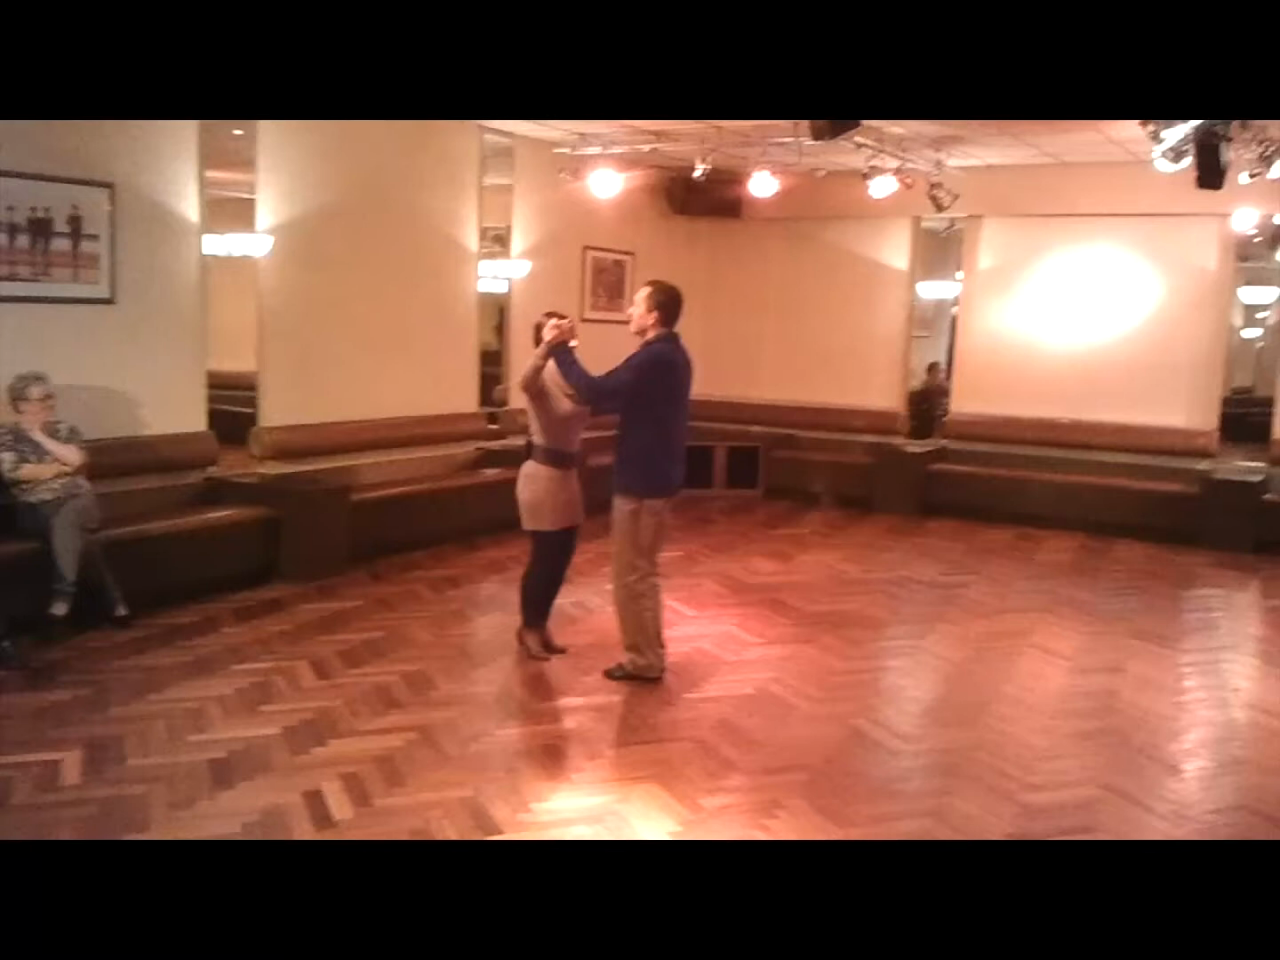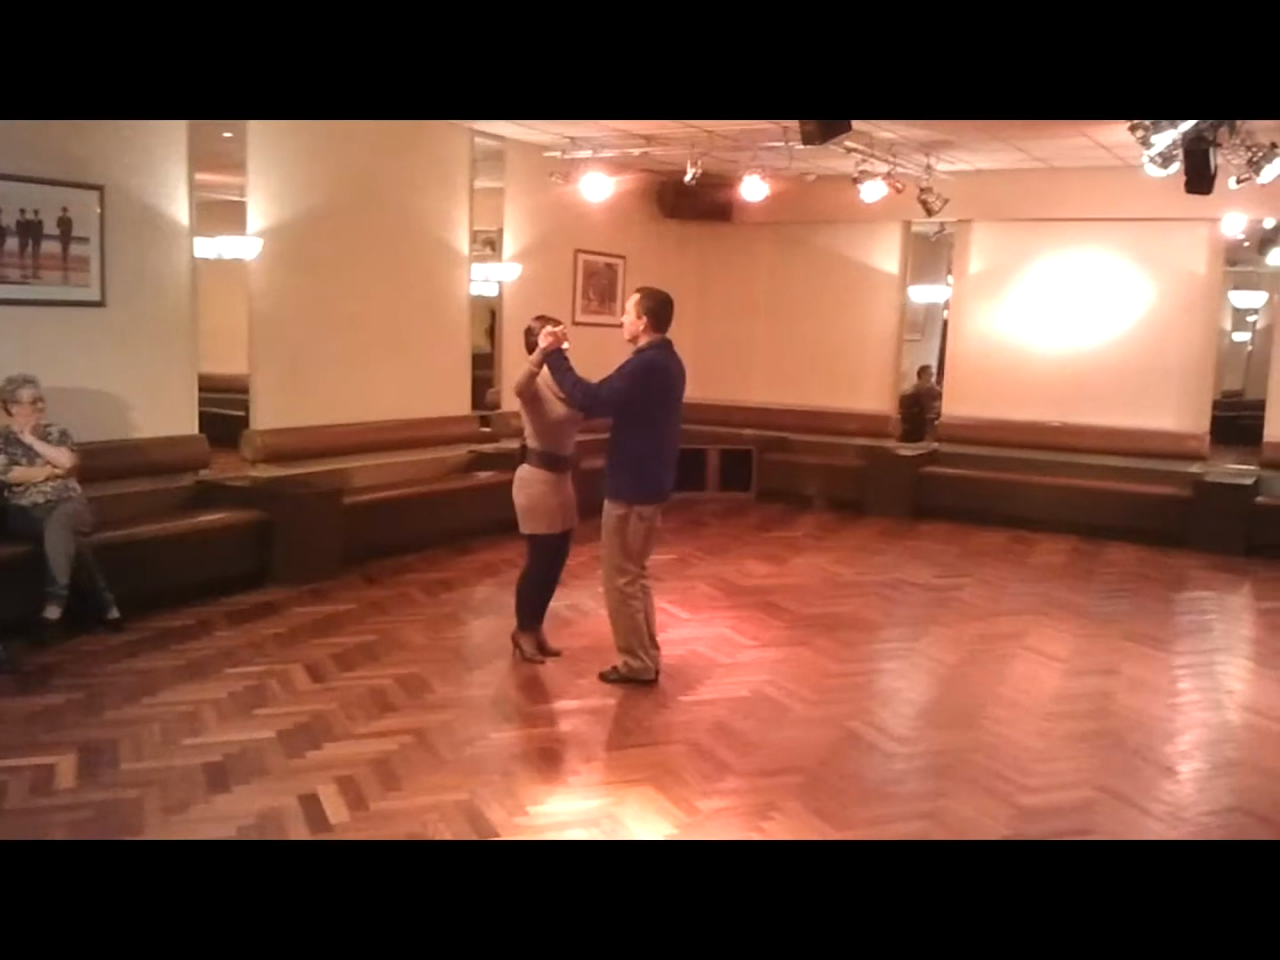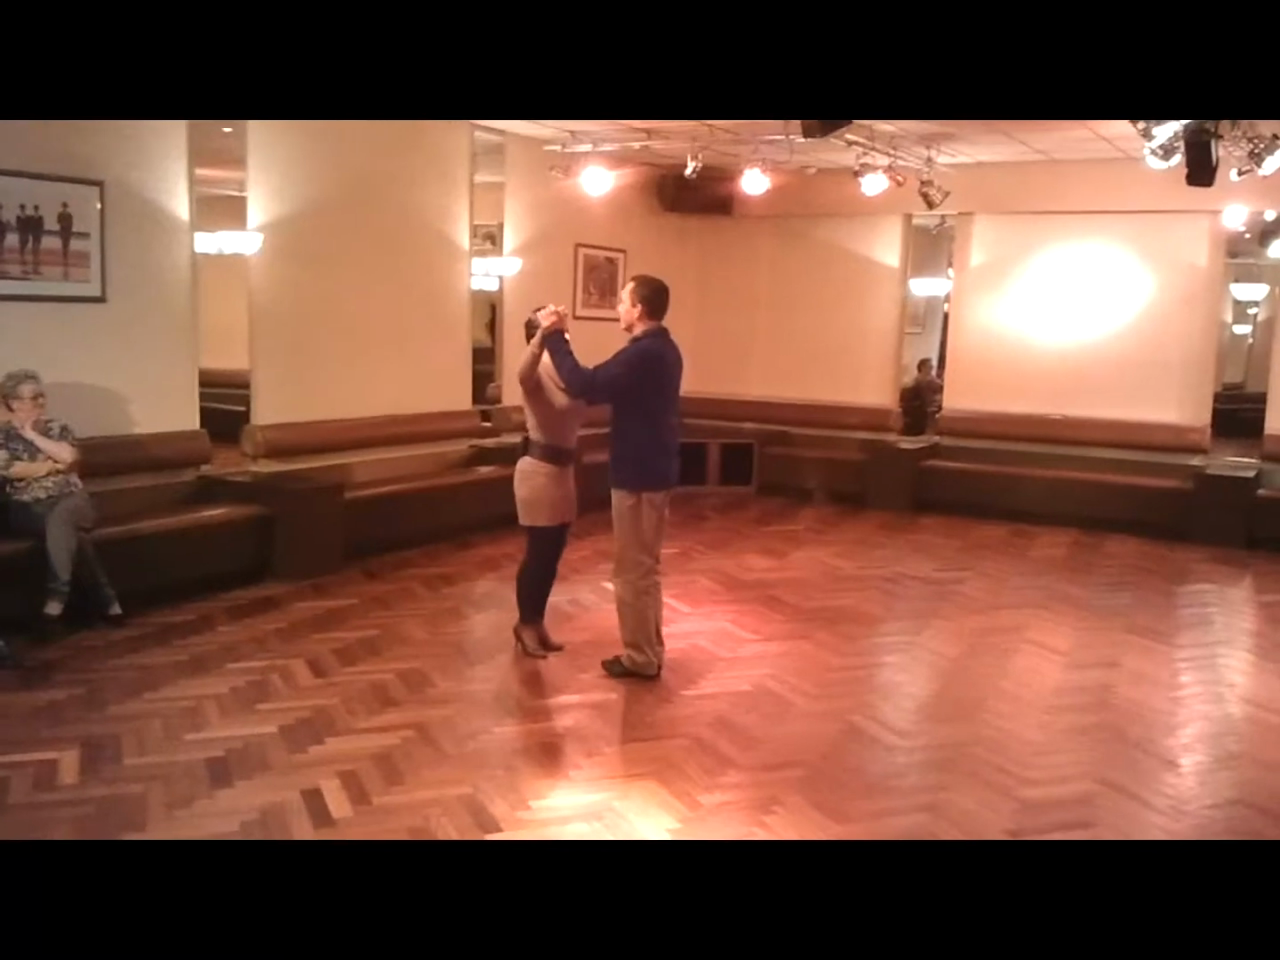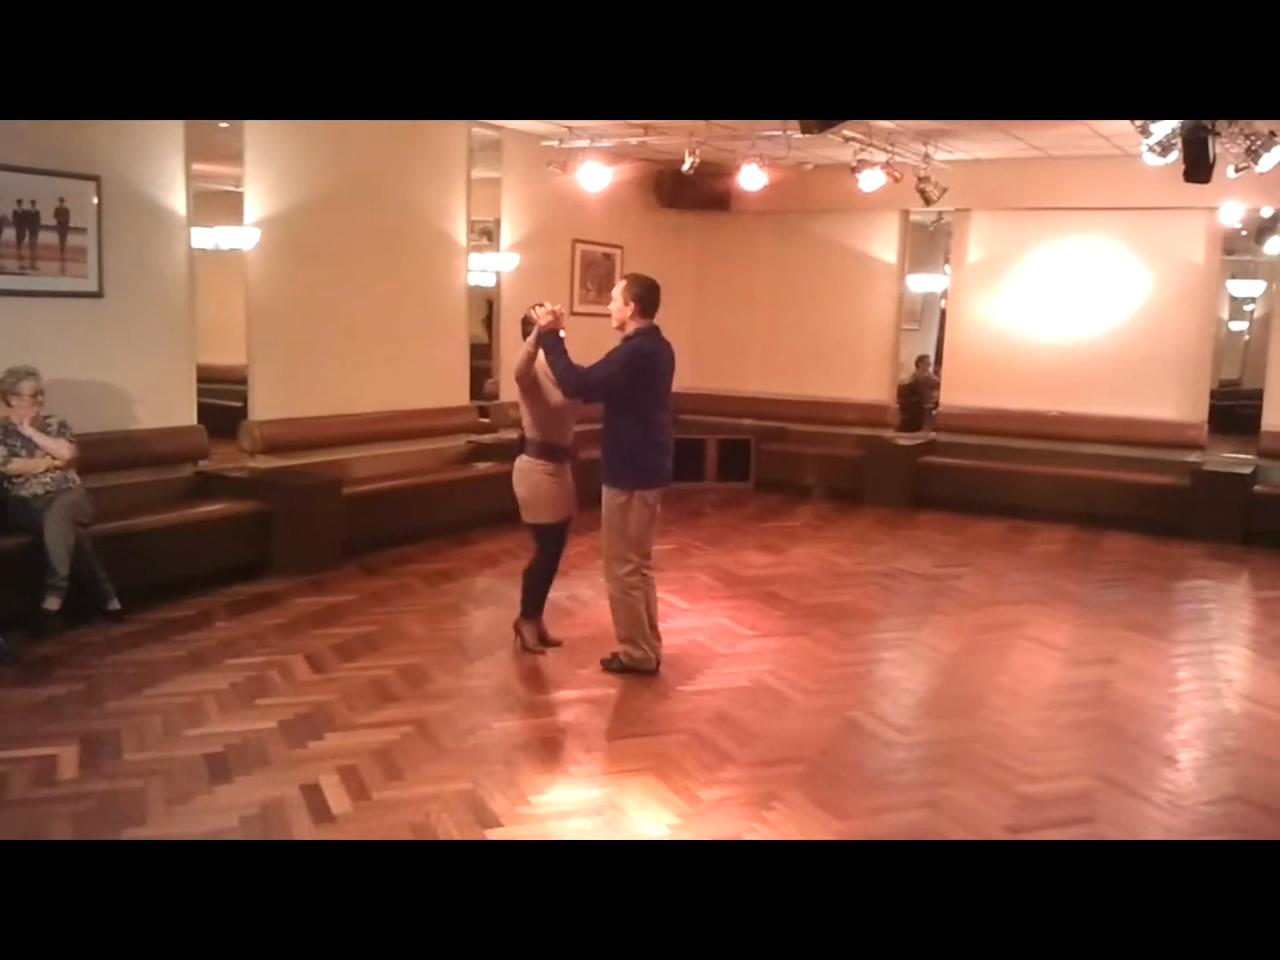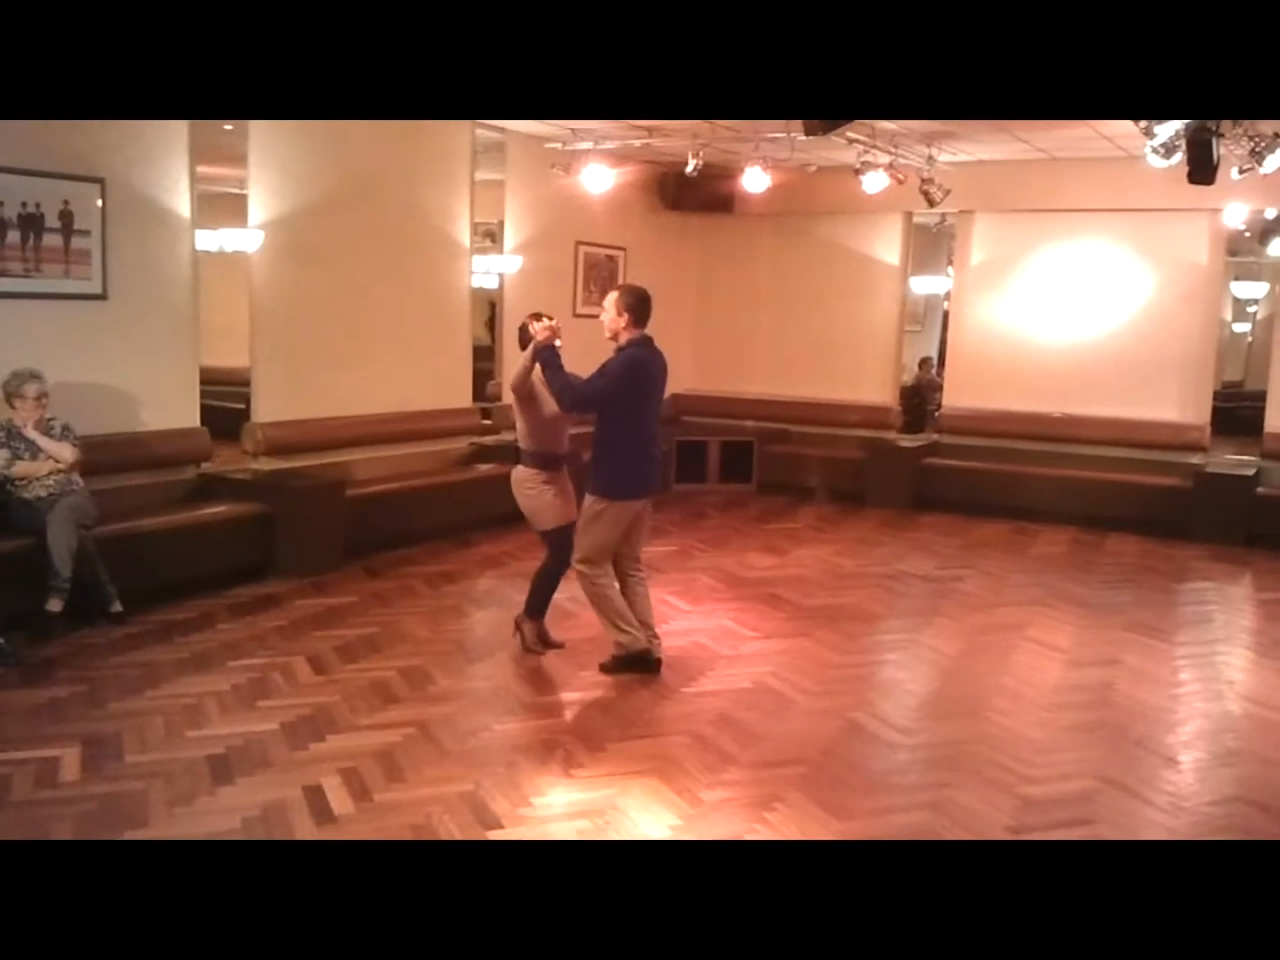
dt=0.2s
person 1, frame 1
left shoulder: (653, 359)
right shoulder: (673, 356)
left elbow: (596, 391)
right elbow: (620, 398)
left wrist: (560, 349)
left hip: (641, 481)
right hip: (659, 476)
left knee: (630, 574)
right knee: (643, 570)
left ankle: (642, 662)
right ankle: (651, 655)
person 1, frame 2
left shoulder: (646, 366)
right shoulder: (667, 362)
left elbow: (588, 399)
right elbow: (612, 402)
left wrist: (555, 355)
left hip: (633, 486)
right hip: (652, 482)
left knee: (620, 578)
right knee: (634, 574)
left ankle: (636, 664)
right ankle: (646, 657)
person 1, frame 3
left shoulder: (642, 354)
right shoulder: (664, 350)
left elbow: (583, 384)
right elbow: (611, 389)
left wrist: (555, 337)
left hip: (638, 476)
right hip: (656, 472)
left knee: (633, 571)
right knee: (645, 567)
left ankle: (640, 659)
right ankle: (650, 653)
person 1, frame 4
left shoulder: (634, 352)
right shoulder: (657, 348)
left elbow: (577, 385)
right elbow: (602, 386)
left wrist: (550, 336)
left hip: (629, 473)
right hip: (651, 469)
left knee: (622, 567)
right knee: (639, 563)
left ankle: (639, 654)
right ankle: (647, 648)
person 1, frame 5
left shoulder: (626, 364)
right shoulder: (652, 358)
left elbow: (573, 399)
left wrist: (547, 351)
left hip: (615, 483)
right hip: (643, 480)
left knee: (589, 563)
right knee: (630, 564)
left ankle: (633, 643)
right ankle: (646, 646)
person 2, frame 1
right shoulder: (542, 376)
right elbow: (525, 382)
right wrist: (549, 344)
left hip: (567, 473)
right hip: (541, 473)
left knee: (562, 555)
right knee: (543, 556)
left ankle: (540, 624)
right ankle: (528, 628)
person 2, frame 2
right shoulder: (535, 382)
right elbow: (520, 388)
right wrist: (544, 350)
left hip: (561, 476)
right hip: (536, 477)
left knee: (557, 558)
right knee: (539, 559)
left ankle: (535, 627)
right ankle: (523, 630)
person 2, frame 3
right shoulder: (537, 373)
right elbow: (523, 374)
right wrist: (544, 335)
left hip: (563, 468)
right hip: (537, 469)
left knee: (553, 552)
right knee: (538, 553)
left ankle: (536, 622)
right ankle: (526, 624)
person 2, frame 4
right shoulder: (533, 371)
right elbow: (519, 372)
right wrist: (541, 332)
left hip: (560, 465)
right hip: (535, 466)
left knee: (554, 549)
right knee: (546, 549)
left ankle: (535, 618)
right ankle: (526, 619)
person 2, frame 5
right shoulder: (529, 381)
right elbow: (515, 384)
right wrist: (538, 345)
left hip: (557, 472)
right hip: (533, 475)
left knee: (561, 552)
right knee: (562, 552)
left ankle: (536, 618)
right ankle: (527, 619)
person 3, frame 1
left shoulder: (65, 429)
left elbow: (77, 460)
left wrist: (41, 438)
right wrist: (60, 467)
left hip: (76, 500)
right hip: (35, 509)
left knee: (67, 519)
right knee: (71, 529)
left ankle: (63, 597)
right ankle: (111, 597)
person 3, frame 2
left shoulder: (56, 432)
left elbow: (68, 462)
left wrist: (31, 441)
right wrist: (51, 470)
left hip: (68, 503)
right hip: (27, 512)
left knee: (58, 522)
right knee: (63, 531)
left ankle: (56, 601)
right ankle: (103, 601)
person 3, frame 3
left shoulder: (57, 427)
left elbow: (69, 457)
left wrist: (33, 435)
right wrist: (52, 465)
left hip: (69, 499)
right hip: (28, 507)
left knee: (60, 517)
right knee: (65, 528)
left ankle: (57, 597)
right ankle: (105, 596)
person 3, frame 4
left shoulder: (55, 423)
left elbow: (67, 453)
left wrist: (31, 432)
right wrist: (50, 461)
left hip: (67, 495)
right hip: (26, 504)
left knee: (58, 513)
right knee: (63, 525)
left ankle: (55, 593)
right ankle: (103, 591)
person 3, frame 5
left shoulder: (58, 426)
left elbow: (70, 456)
left wrist: (34, 435)
right wrist: (54, 465)
left hip: (71, 497)
right hip: (29, 506)
left knee: (61, 515)
right knee: (67, 527)
left ankle: (58, 595)
right ankle: (106, 594)
